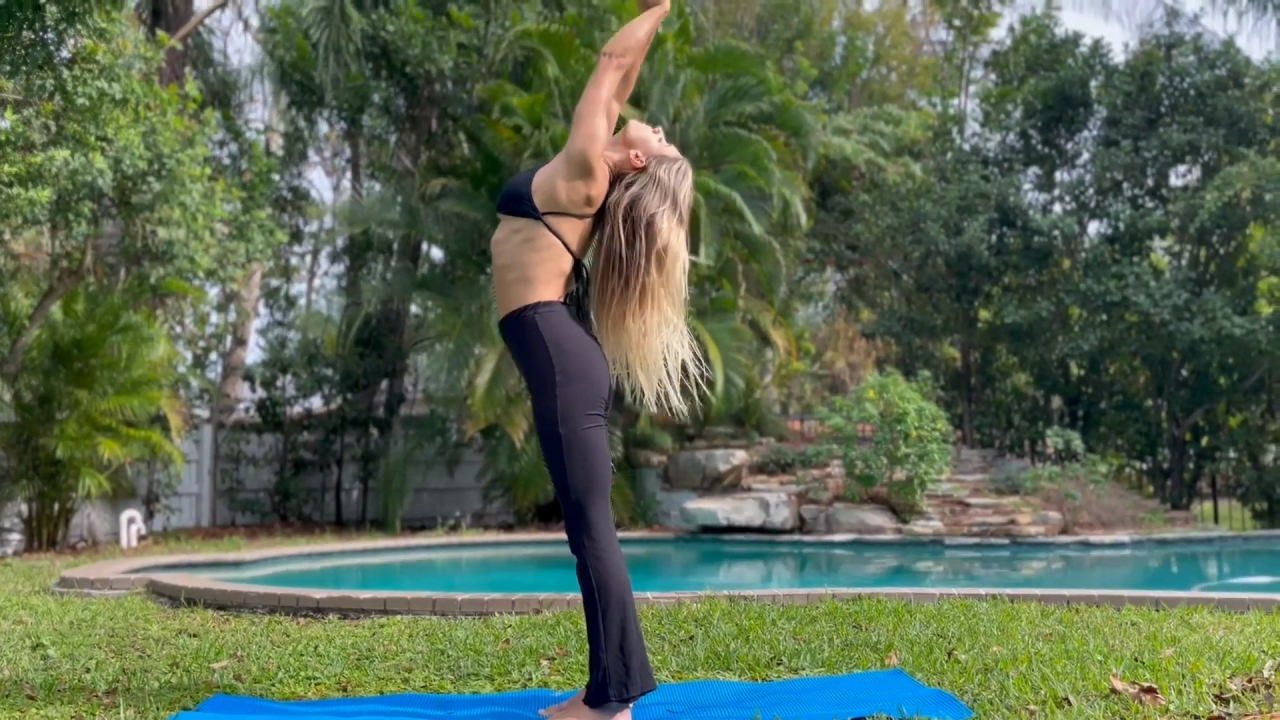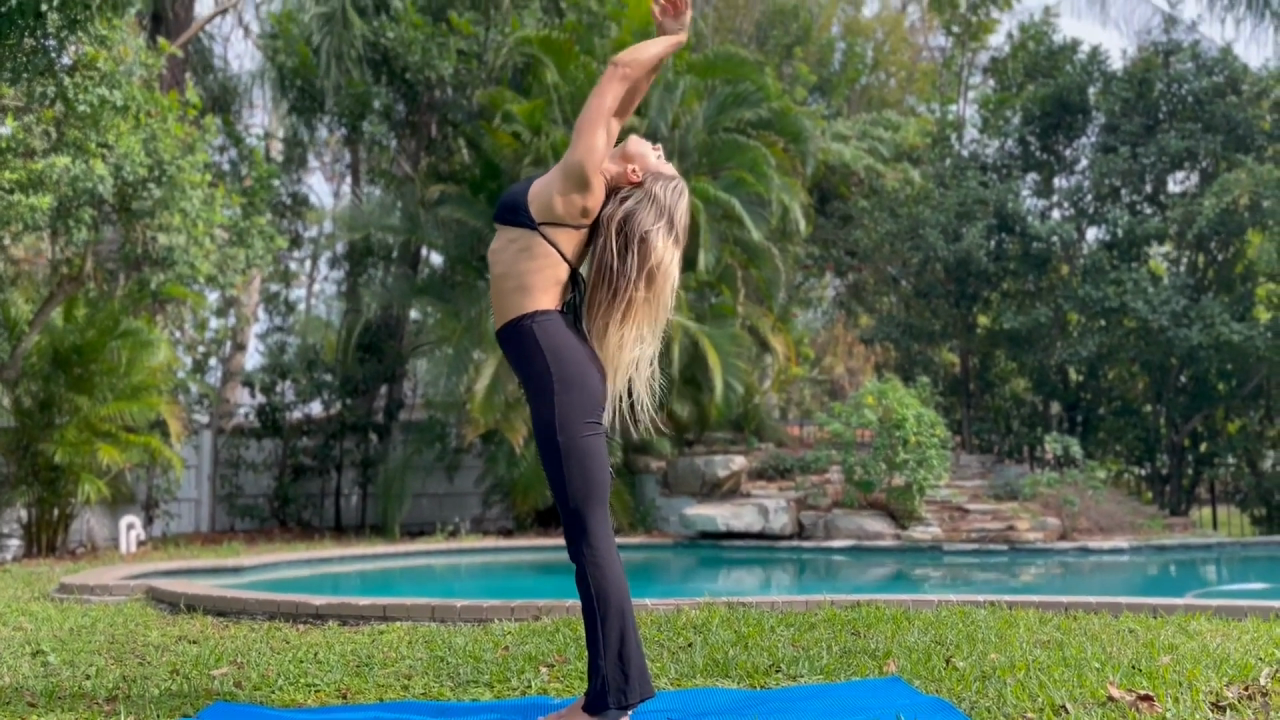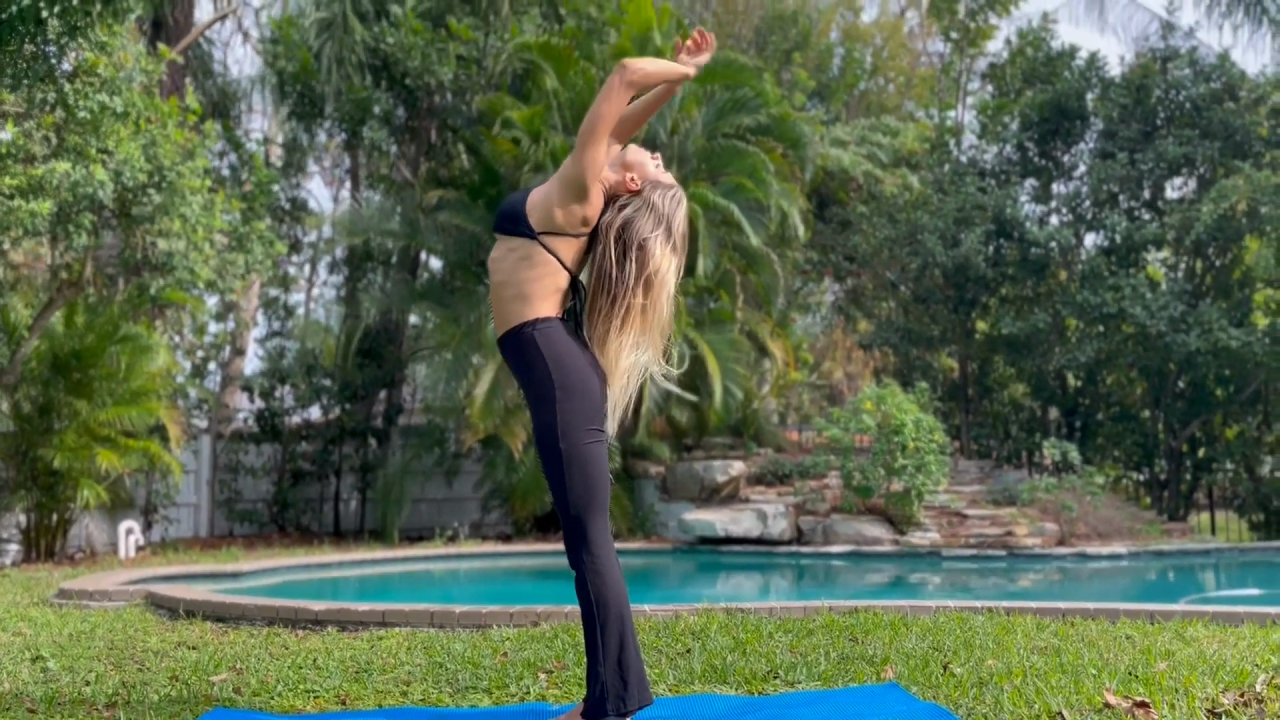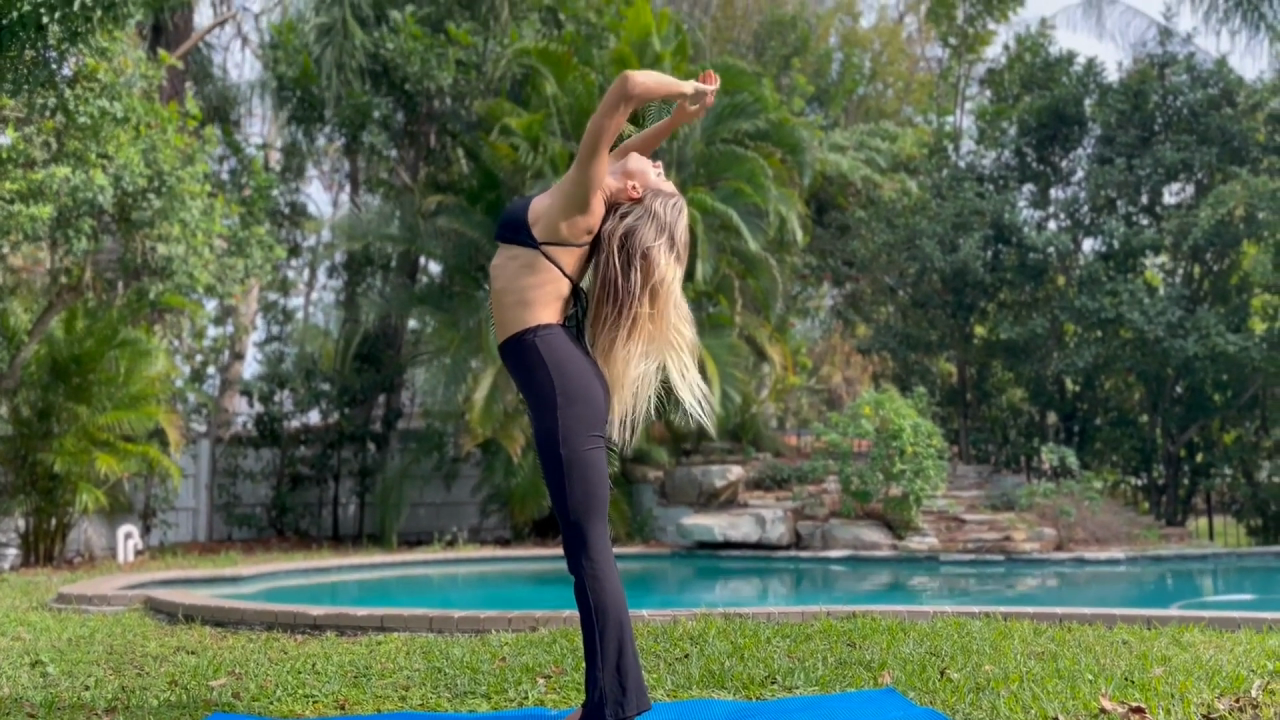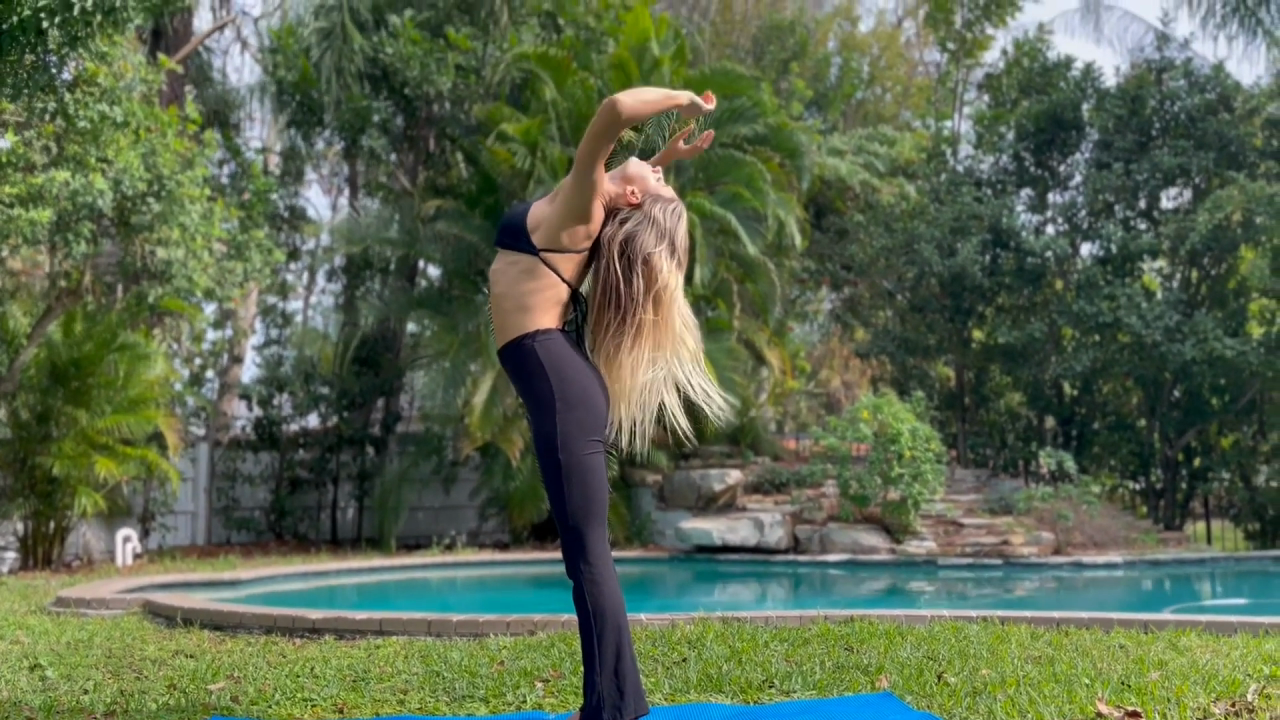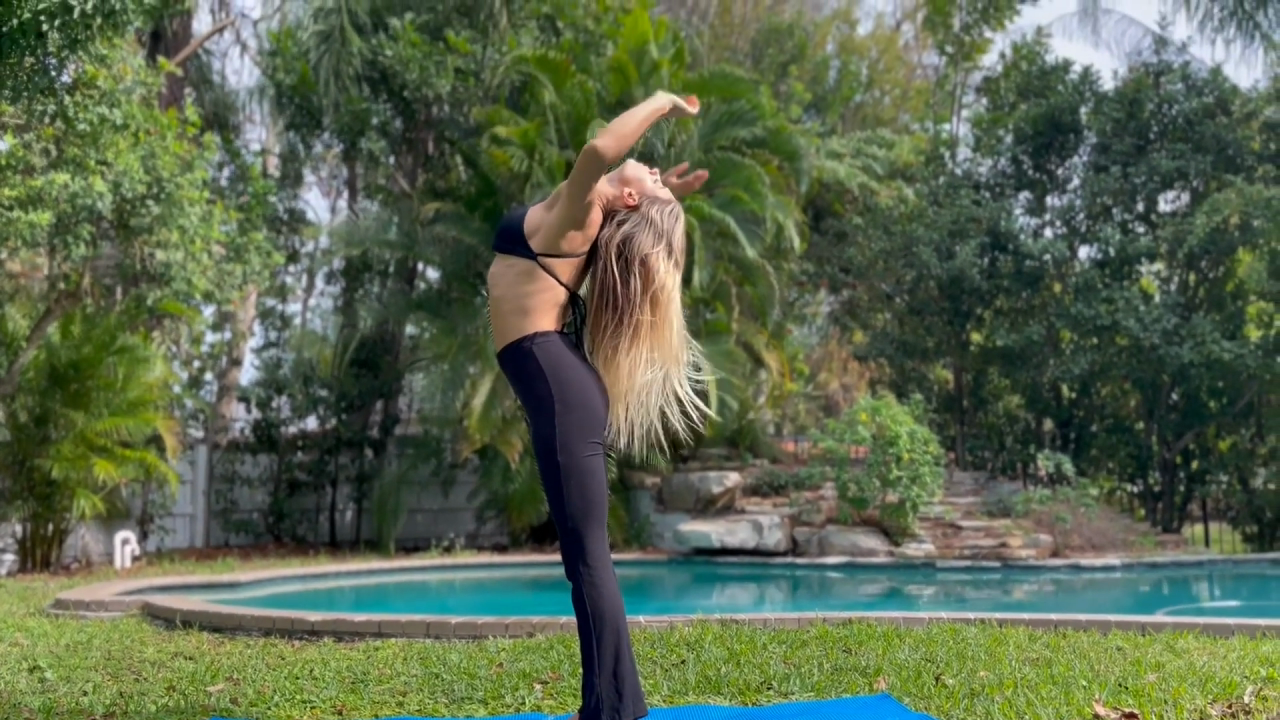
dt=0.2s
person 1, frame 1
left shoulder: (586, 169)
right shoulder: (588, 176)
left elbow: (612, 59)
right elbow: (616, 79)
left hip: (557, 353)
right hip: (563, 356)
left knee: (590, 527)
right knee: (589, 527)
person 1, frame 2
left shoulder: (581, 182)
right shoulder: (588, 187)
left elbow: (618, 69)
right elbow: (617, 102)
left hip: (556, 364)
right hip: (558, 365)
left knee: (589, 533)
right knee: (587, 534)
person 1, frame 3
left shoulder: (580, 191)
right shoulder: (588, 195)
left elbow: (623, 76)
right elbow: (615, 128)
left wrist: (680, 71)
right wrist: (678, 75)
left hip: (556, 371)
right hip: (558, 372)
left knee: (589, 540)
right knee: (587, 540)
person 1, frame 4
left shoulder: (583, 202)
right shoulder: (591, 206)
left elbow: (624, 86)
right elbow: (620, 152)
left wrist: (684, 95)
right wrist: (677, 115)
left hip: (557, 377)
right hip: (559, 378)
left knee: (588, 546)
right knee: (586, 546)
person 1, frame 5
left shoulder: (582, 204)
right shoulder: (584, 210)
left elbow: (613, 110)
left wrist: (680, 99)
right wrist: (671, 155)
left hip: (558, 384)
right hip: (561, 383)
left knee: (586, 551)
right knee: (585, 550)
person 1, frame 6
left shoulder: (580, 209)
right shoulder: (587, 221)
left elbow: (599, 150)
left wrist: (661, 104)
right wrist: (658, 205)
left hip: (556, 386)
right hip: (561, 386)
left knee: (586, 554)
right knee: (585, 552)
